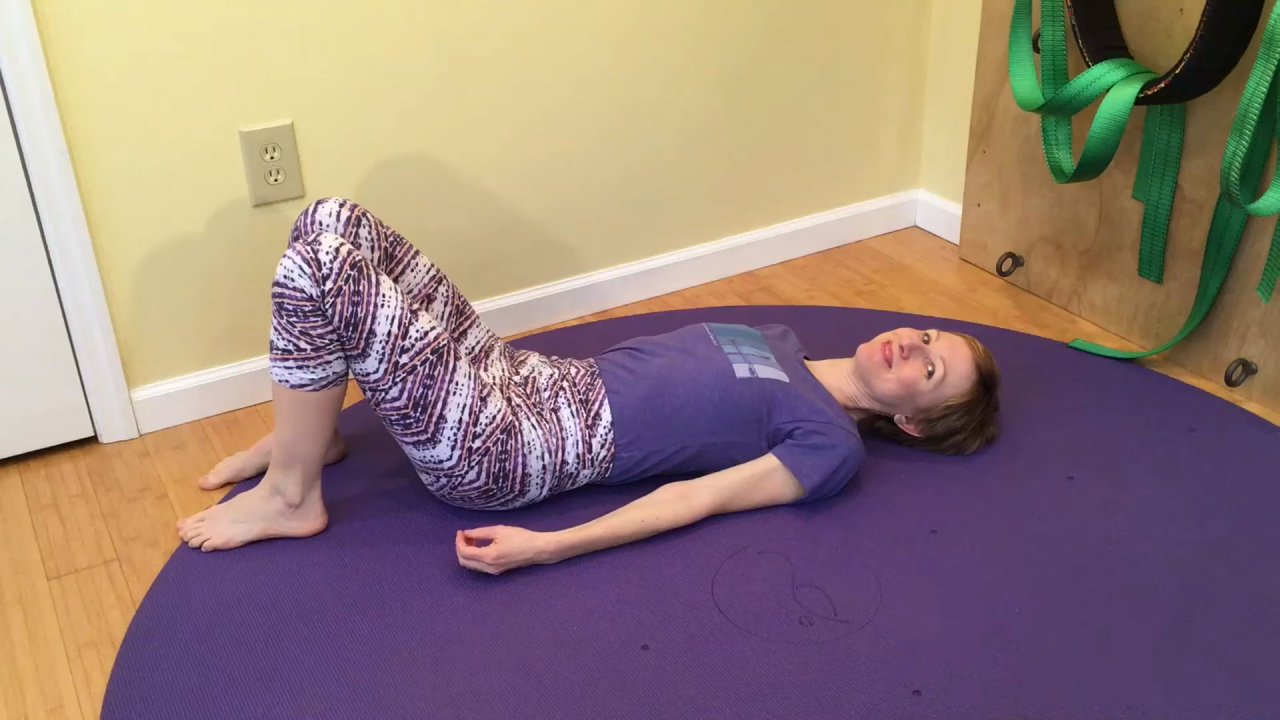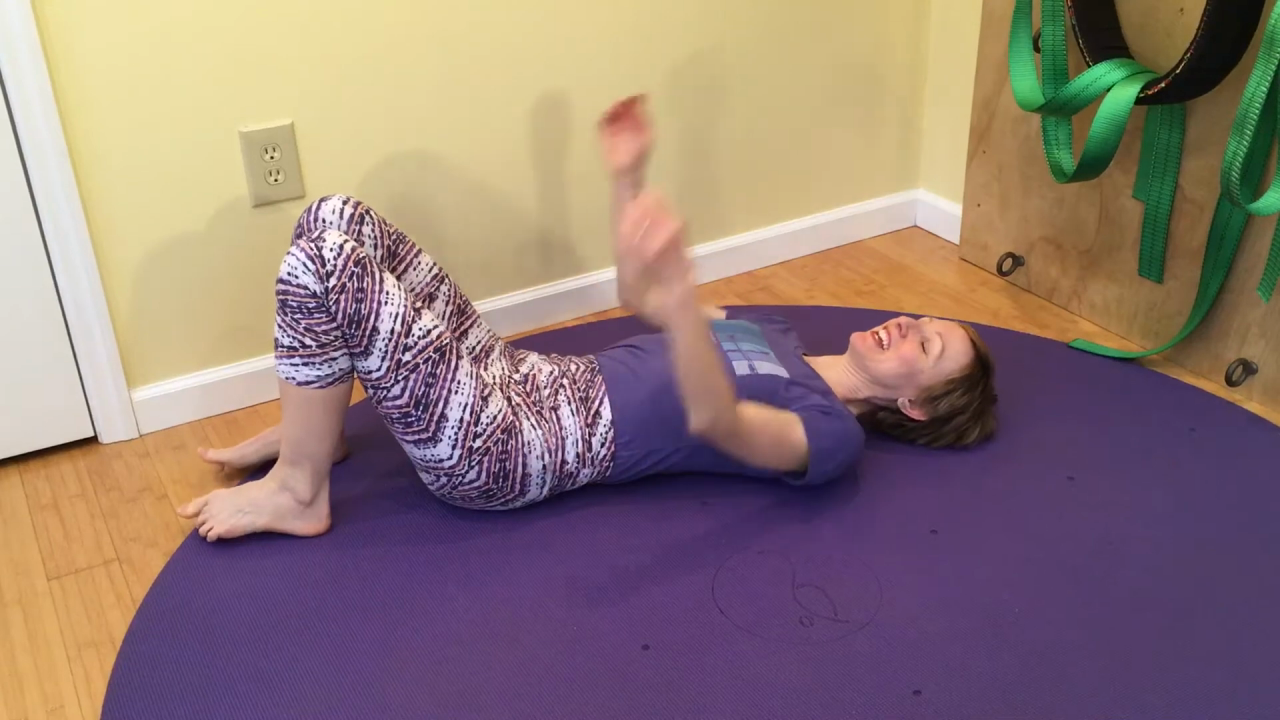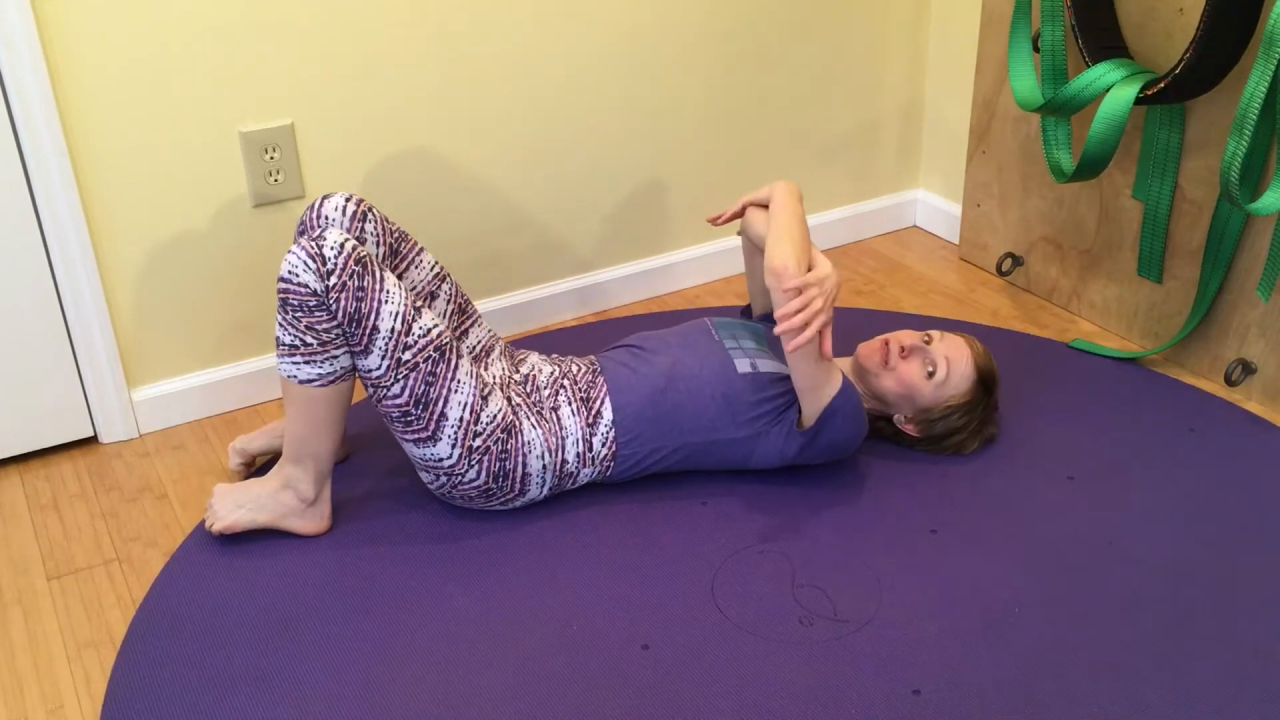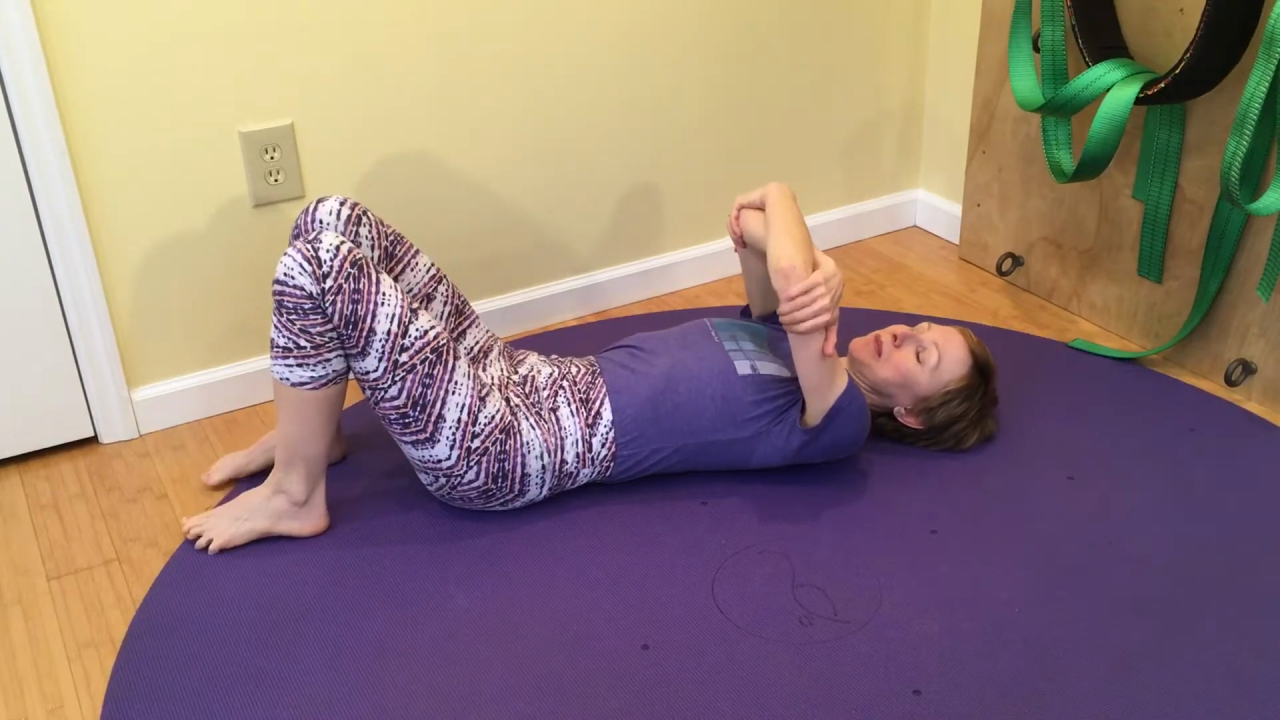
dt=1s
person 1, frame 1
left shoulder: (831, 446)
right shoulder: (785, 349)
left elbow: (697, 497)
left wrist: (542, 548)
left hip: (505, 452)
right hip: (534, 383)
left knee: (317, 264)
right knee: (333, 222)
left ankle: (289, 496)
right ankle: (306, 434)
person 1, frame 2
left shoulder: (831, 437)
right shoulder: (781, 336)
left elbow: (712, 422)
right elbow: (641, 302)
left wrist: (679, 284)
right wrist: (628, 179)
left hip: (503, 452)
right hip: (530, 381)
left knee: (323, 260)
right knee: (338, 218)
left ankle: (296, 492)
right ankle: (305, 423)
person 1, frame 3
left shoulder: (835, 422)
right shoulder: (796, 340)
left elbow: (781, 267)
right elbow: (762, 233)
left wrist: (785, 198)
right wrist: (819, 274)
left hip: (504, 450)
right hip: (530, 381)
left knee: (324, 258)
right knee: (339, 218)
left ankle: (299, 490)
right ankle: (312, 423)
person 1, frame 4
left shoulder: (838, 423)
right shoulder: (797, 342)
left elbow: (792, 267)
right elbow: (768, 259)
left wrist: (800, 253)
right wrist: (821, 273)
left hip: (506, 450)
right hip: (526, 380)
left knee: (317, 261)
right knee: (334, 220)
left ankle: (294, 494)
right ankle: (311, 429)
